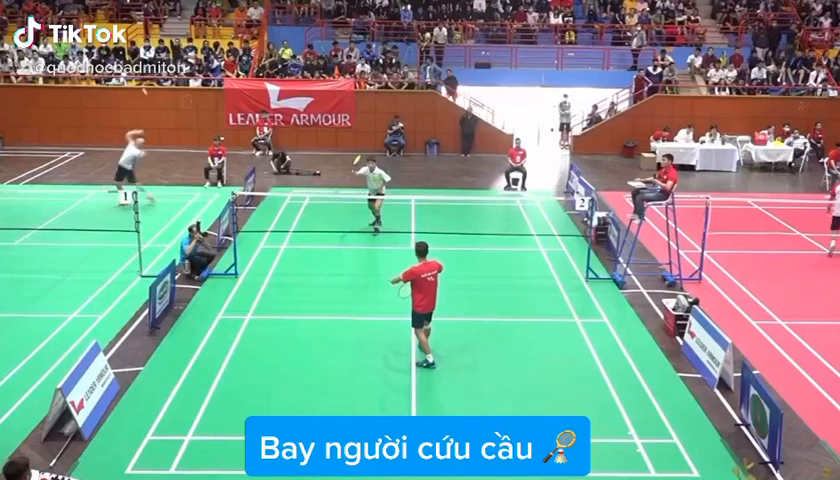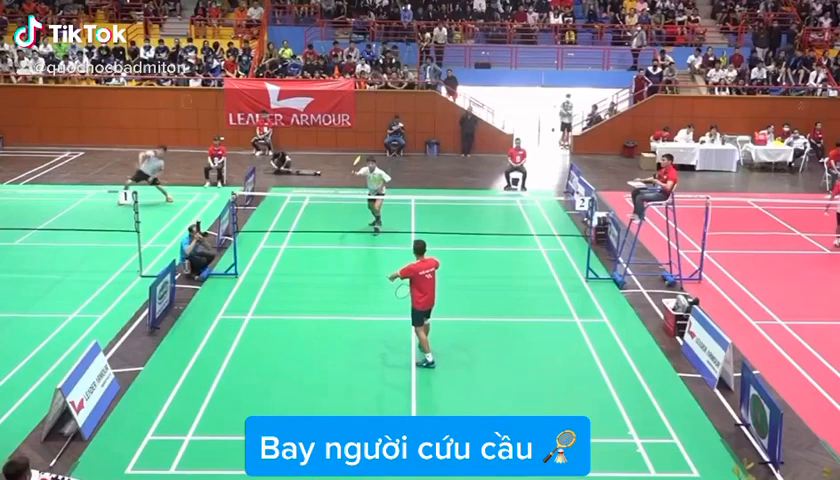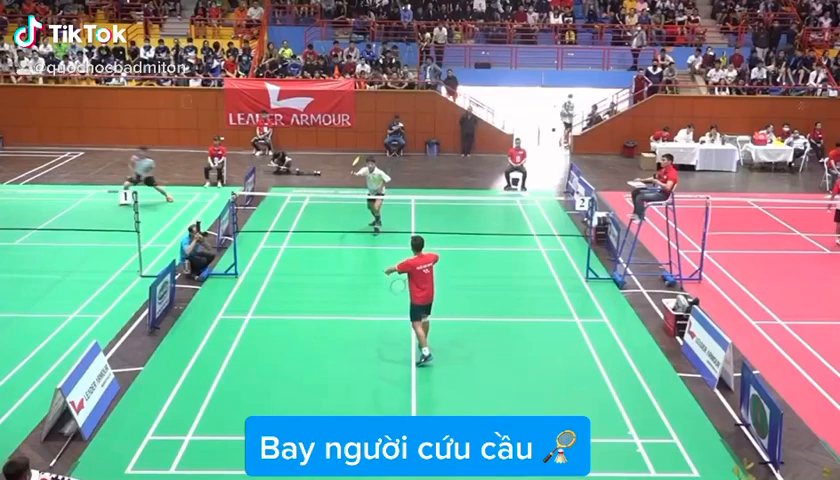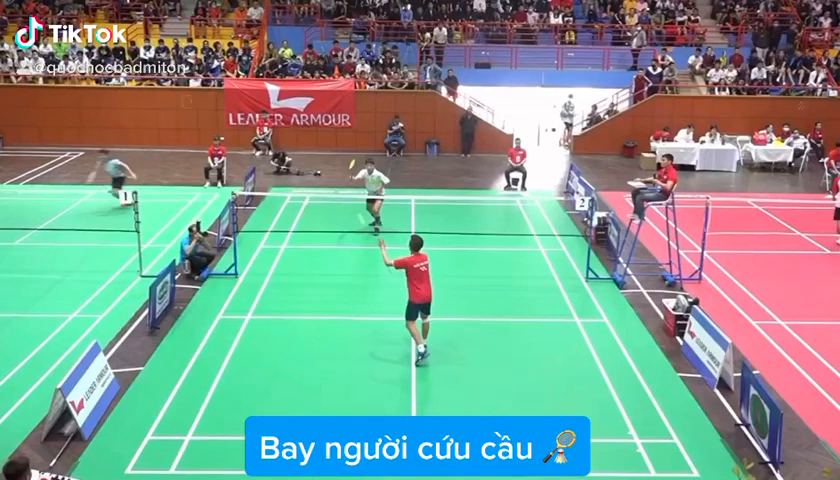
dt=0.3s
person 1, frame 1
left shoulder: (414, 270)
right shoulder: (435, 264)
left elbow: (397, 280)
right elbow: (441, 269)
left wrist: (392, 281)
left hip: (419, 307)
right hip: (431, 304)
left knee: (418, 331)
right knee: (427, 325)
left ankle: (430, 360)
right ankle: (423, 345)
person 1, frame 2
left shoulder: (412, 268)
right shoulder: (432, 262)
left elbow: (395, 275)
left wrist: (390, 277)
left hip: (418, 304)
right hip: (430, 301)
left knee: (419, 330)
right knee: (426, 321)
left ankle: (429, 359)
right ankle: (424, 344)
person 1, frame 3
left shoulder: (410, 263)
right shoulder: (430, 257)
left elbow: (393, 269)
right elbow: (437, 257)
left wrist: (387, 271)
left hip: (417, 300)
right hip: (429, 297)
left knee: (416, 325)
right knee: (425, 318)
left ankle: (426, 353)
right ankle: (423, 343)
person 1, frame 4
left shoulder: (408, 261)
right shoulder: (425, 257)
left elbow: (388, 263)
left wrist: (382, 248)
left hip: (416, 298)
right hip: (428, 296)
left knee: (410, 324)
right knee: (425, 318)
left ankle: (422, 350)
right ankle: (423, 343)
